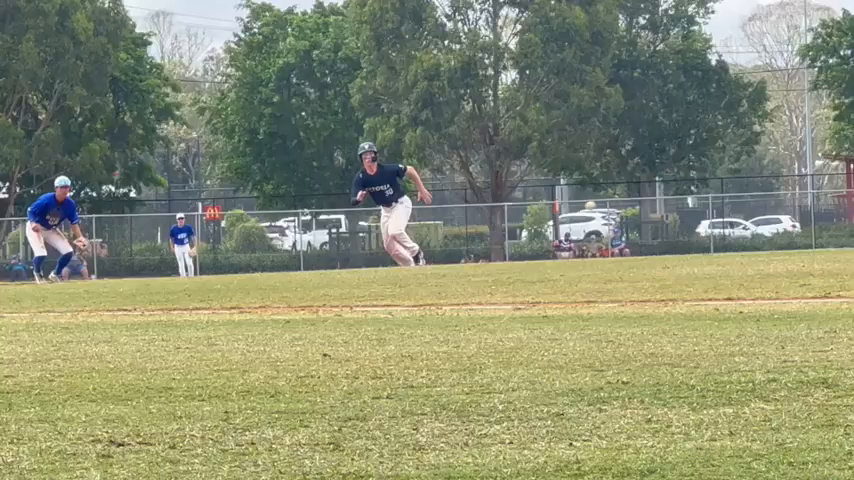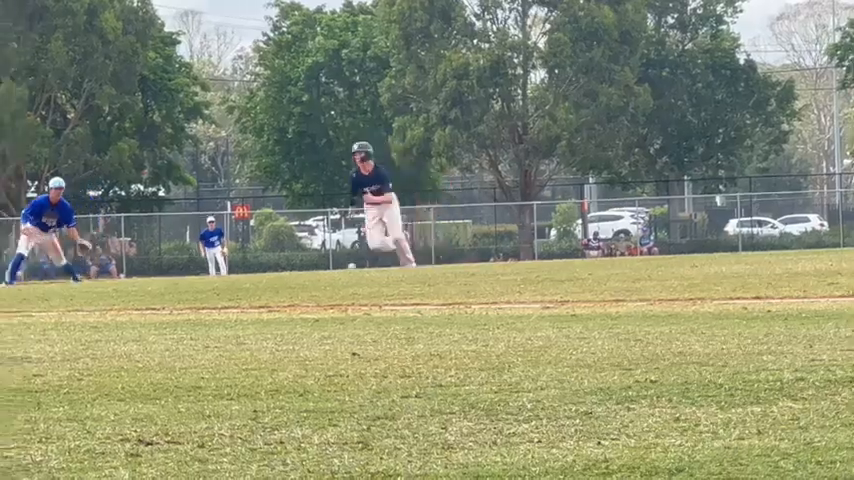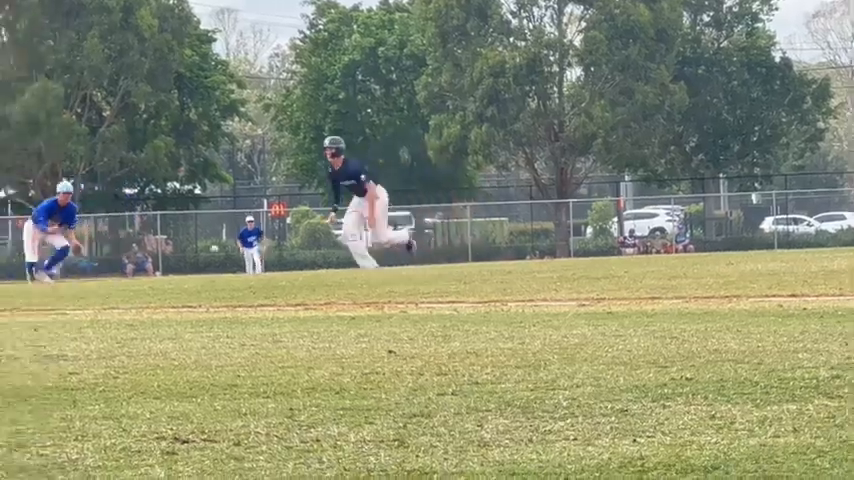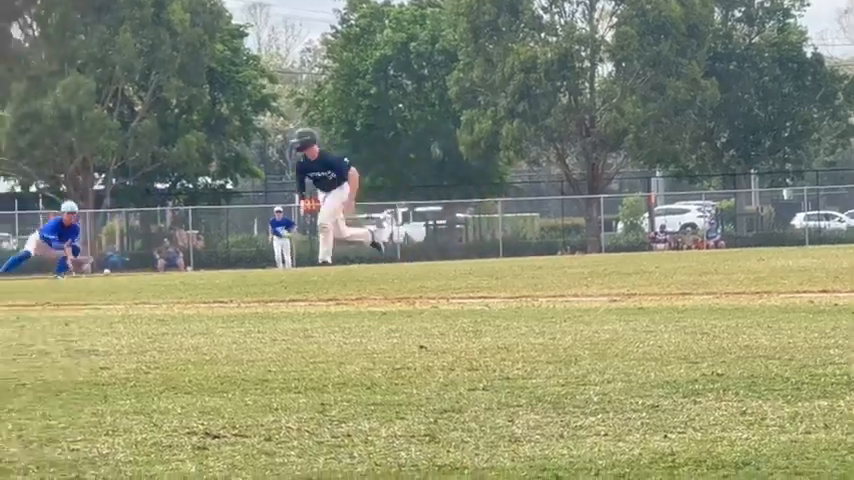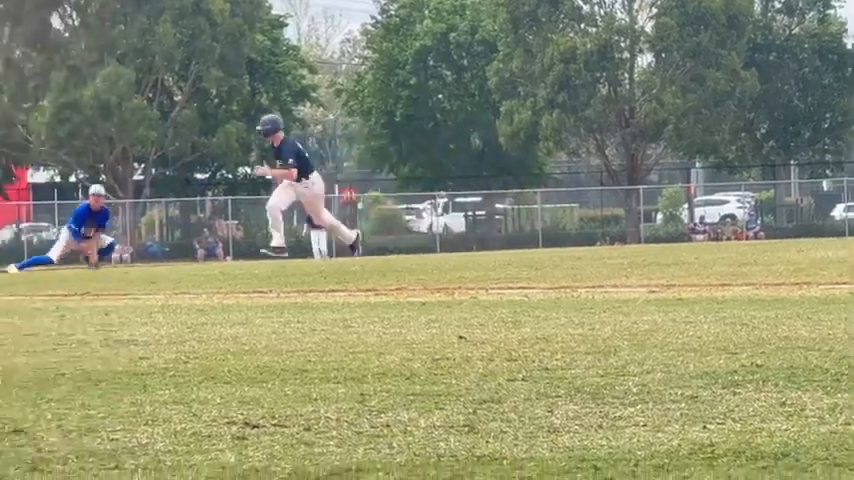
dt=0.2s
person 1, frame 1
left shoulder: (389, 170)
right shoulder: (360, 178)
left elbow: (410, 170)
right elbow: (353, 201)
left wrist: (422, 189)
right wrist: (358, 197)
left hip: (401, 204)
right hip: (385, 208)
left knee: (394, 231)
right knee: (388, 246)
left ankle: (414, 250)
right ankle: (411, 266)
person 1, frame 2
left shoulder: (381, 173)
right shoulder: (355, 176)
left elbow: (390, 198)
right elbow: (354, 195)
left wrist: (376, 199)
left hip: (387, 204)
right hip: (370, 207)
left knee: (397, 237)
right knee: (376, 244)
left ankle: (410, 266)
right ankle: (395, 242)
person 1, frame 3
left shoulder: (353, 167)
right shoulder: (332, 172)
left elbow: (371, 188)
right elbow: (336, 193)
left wrist: (371, 214)
right wrist: (334, 211)
left hip: (376, 196)
right hip: (359, 199)
left knee: (381, 238)
right knee: (348, 233)
left ankle: (405, 237)
right ankle: (368, 267)
person 1, frame 4
left shoulder: (330, 158)
right shoulder: (302, 163)
left elbow: (354, 173)
right elbow: (300, 183)
left wrist: (350, 199)
right wrist: (302, 199)
left hip: (341, 190)
right hip: (325, 194)
left knee: (324, 222)
right knee: (340, 233)
left ankle: (325, 260)
right ankle: (369, 236)
person 1, frame 5
left shoulder: (289, 147)
right shoulder: (275, 146)
left elbow: (292, 174)
left wrist: (268, 172)
left hip: (310, 182)
right hip: (292, 183)
left knee: (321, 218)
right knee: (272, 206)
left ankle: (352, 238)
right ankle: (278, 247)
person 2, frame 1
left shoulder: (70, 204)
right shoulder: (47, 200)
left elbow: (74, 222)
right elbow: (30, 211)
left wrist: (80, 237)
right wrist: (33, 224)
left hip: (51, 230)
right hip: (36, 229)
left knee: (68, 252)
right knee: (41, 254)
left ankle: (55, 274)
right ankle: (37, 273)
person 2, frame 2
left shoulder: (65, 207)
right shoulder: (40, 201)
left elbow: (71, 226)
right elbow: (25, 214)
left wrist: (78, 240)
right wrist: (25, 226)
left hip: (49, 234)
right hip: (31, 231)
left knee: (61, 261)
right knee: (21, 254)
left ankle: (75, 278)
right ankle: (9, 281)
person 2, frame 3
left shoulder: (72, 208)
right shoulder: (47, 205)
left elbow: (70, 227)
right elbow: (40, 226)
left wrist: (74, 241)
right wrist: (50, 230)
right hip: (34, 227)
left knee: (65, 248)
right knee: (31, 260)
left ankle: (45, 271)
right ankle: (31, 277)
person 2, frame 4
left shoulder: (75, 228)
right shoulder: (54, 224)
left elbow: (71, 245)
right elbow: (56, 244)
right hip: (38, 239)
left knee: (76, 249)
right knee: (26, 254)
left ankle: (59, 274)
person 2, frame 5
left shoulder: (105, 212)
right shoulder: (81, 211)
left elbow: (99, 231)
right elbow: (74, 233)
left wrist: (92, 245)
right wrist: (82, 246)
right hip: (70, 235)
left knee: (111, 244)
right knee: (50, 259)
left ankle: (92, 261)
right ankle: (17, 267)
